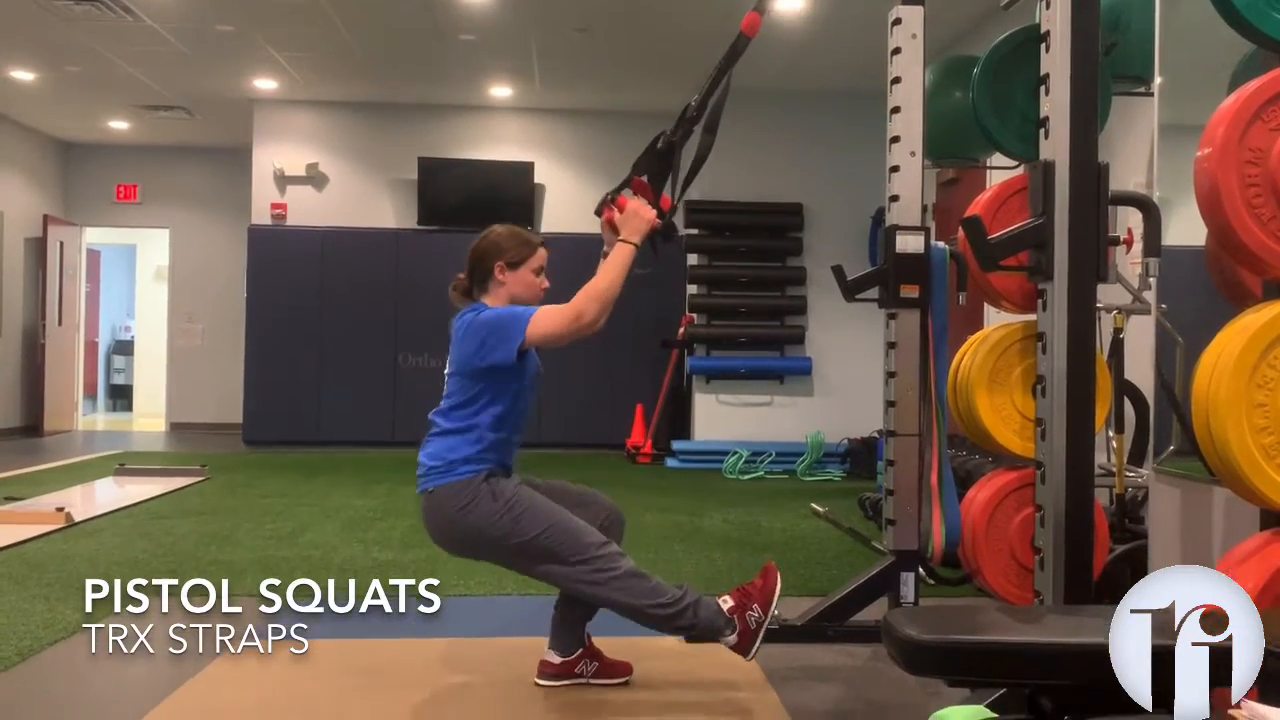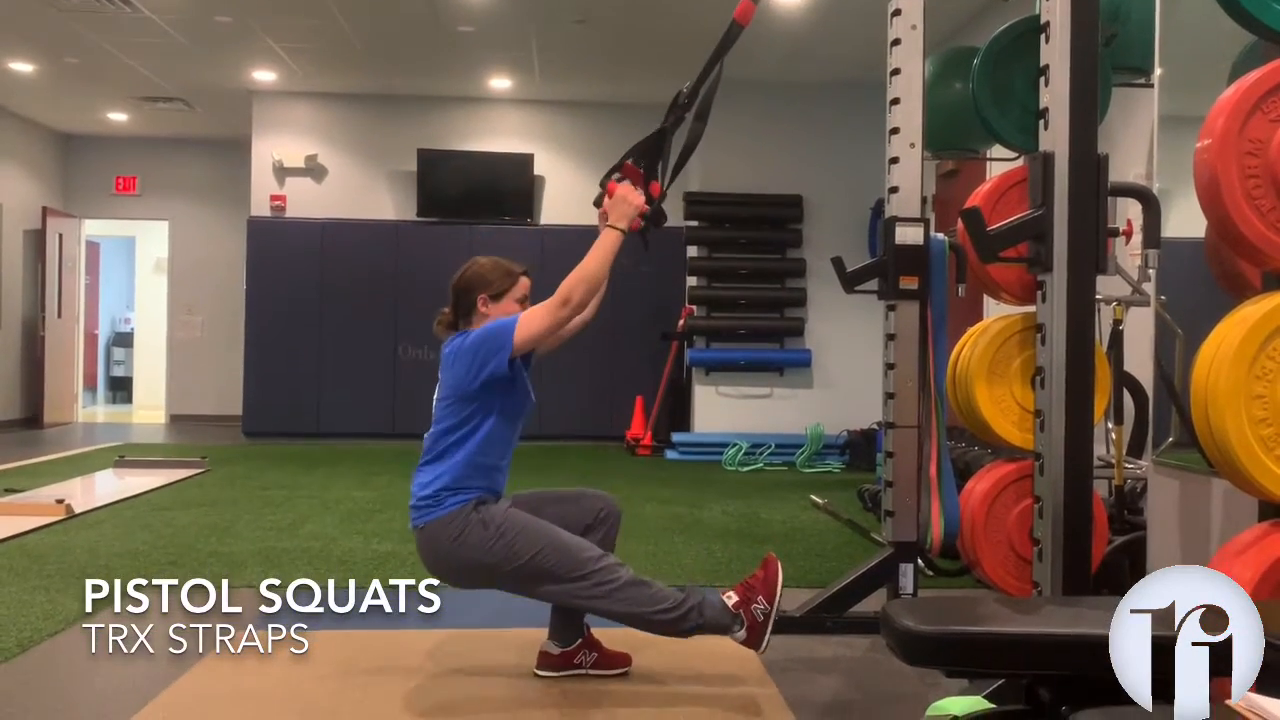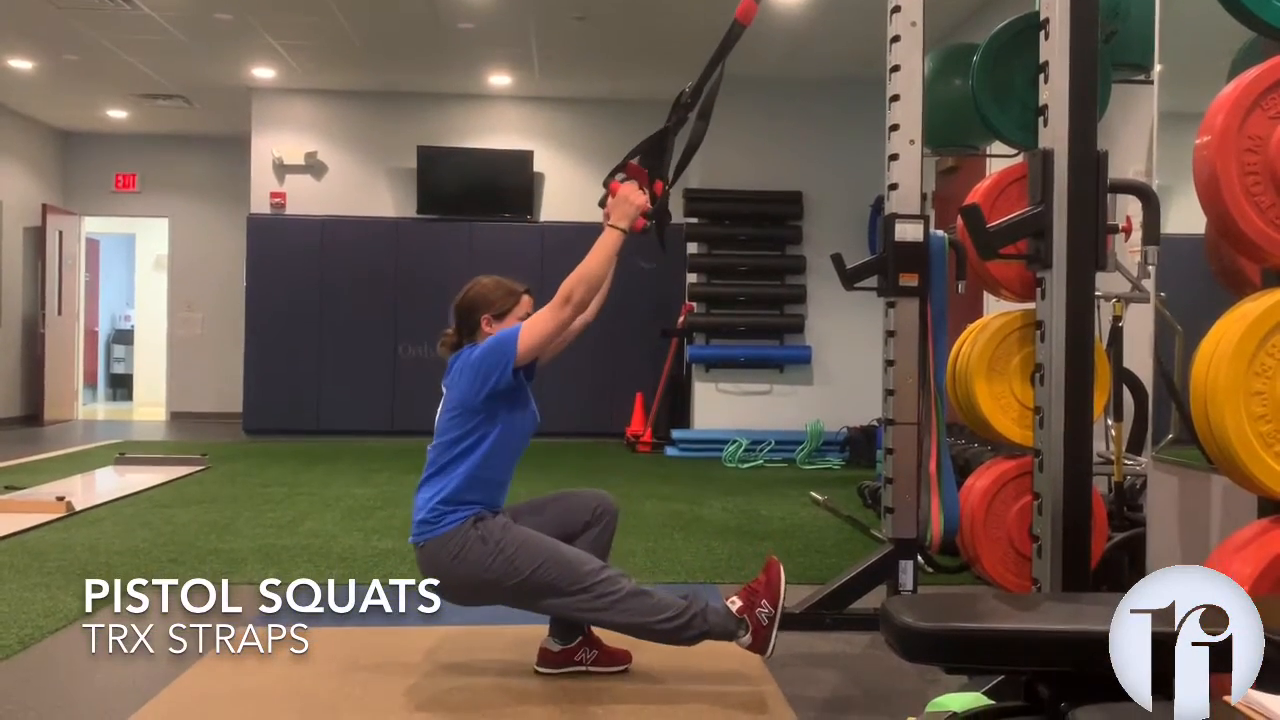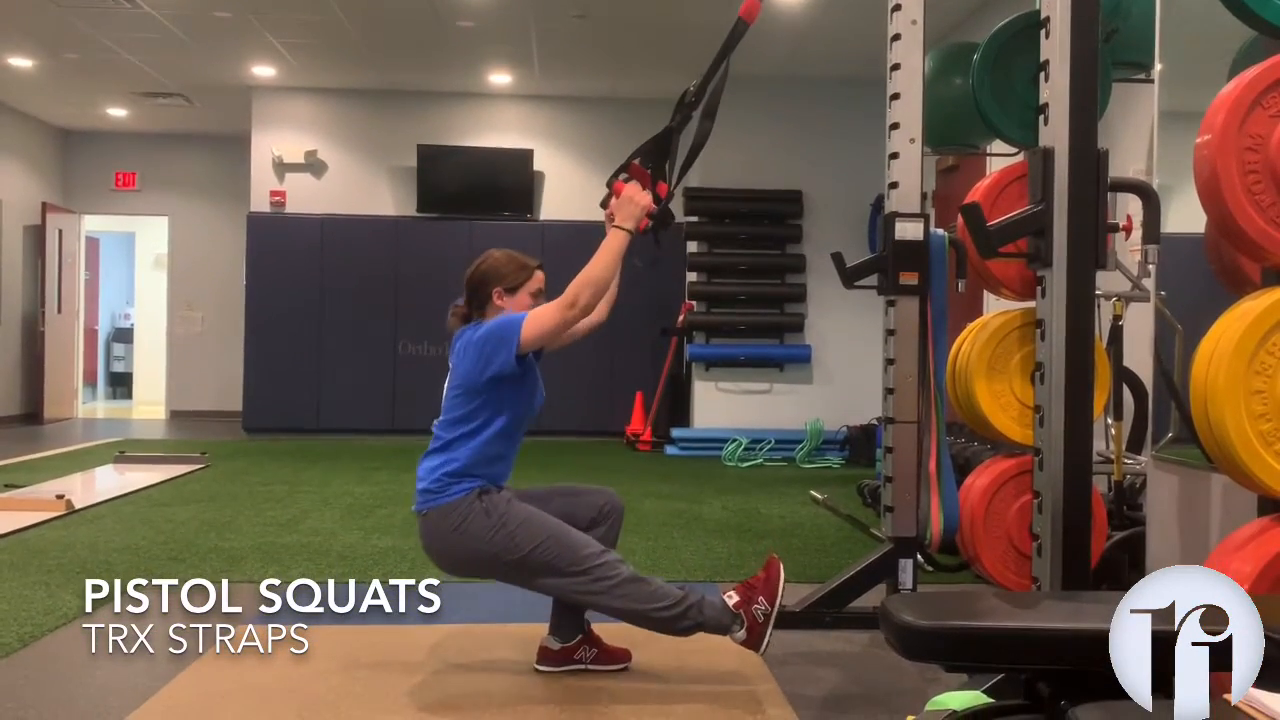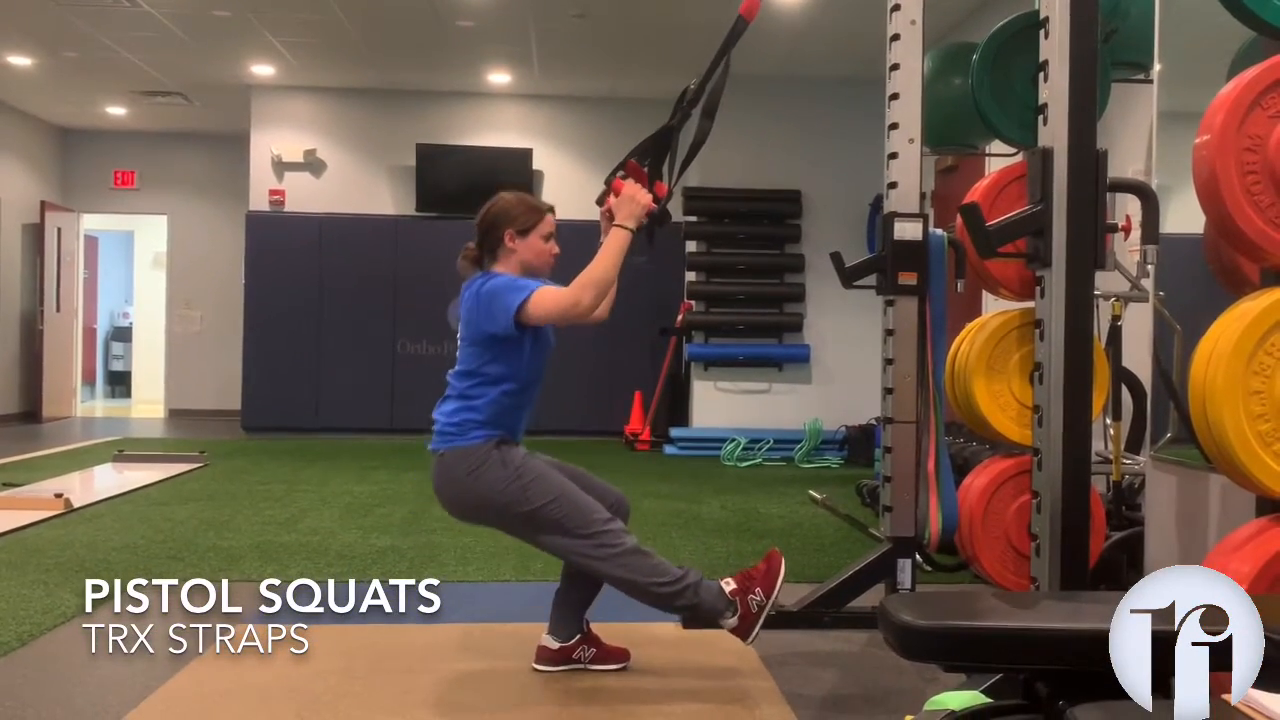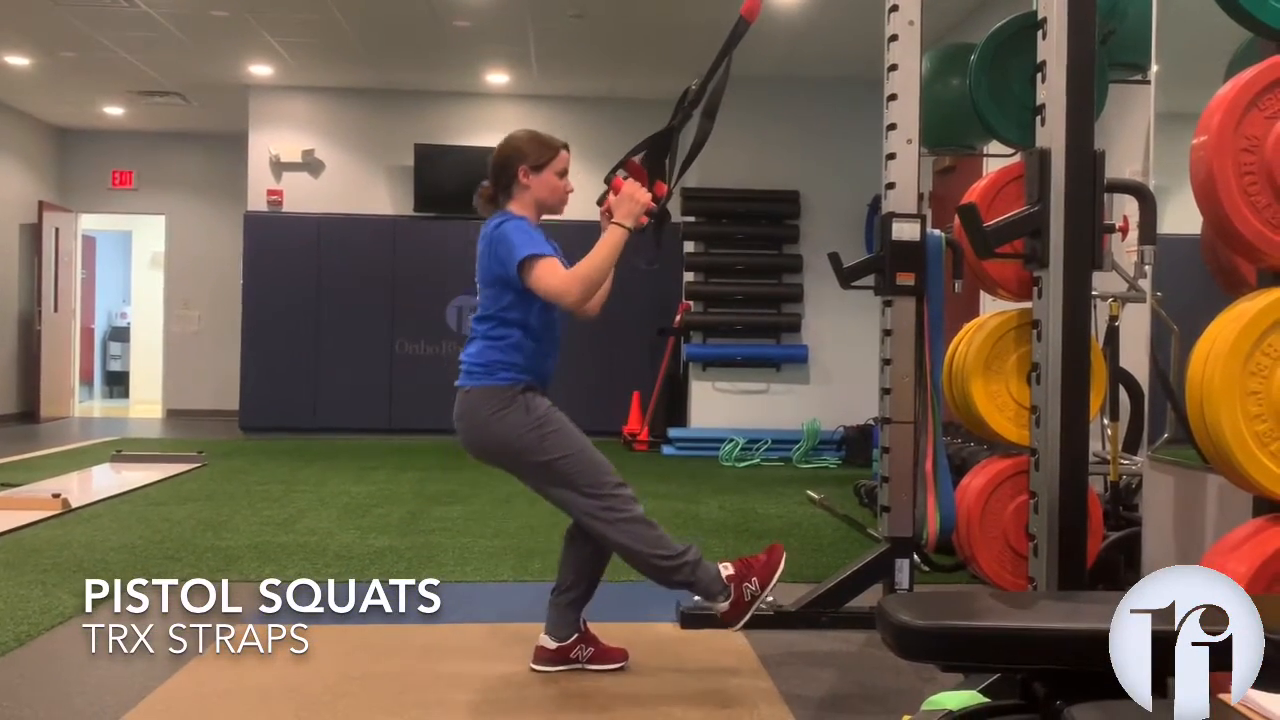
dt=0.3s
person 1, frame 1
left shoulder: (498, 326)
right shoulder: (484, 324)
left elbow: (590, 320)
right elbow: (583, 315)
left wrist: (612, 247)
right wrist: (631, 239)
left hip: (476, 486)
right hip: (460, 497)
left knee: (602, 519)
right knee: (595, 556)
left ankle: (565, 654)
right ankle: (724, 620)
person 1, frame 2
left shoulder: (493, 354)
right shoulder: (472, 350)
left elbow: (581, 313)
right elbow: (566, 303)
left wrist: (608, 231)
right wrist: (617, 226)
left hip: (471, 512)
right hip: (455, 527)
left knee: (598, 512)
right knee: (594, 571)
left ankle: (565, 646)
right ankle: (728, 616)
person 1, frame 3
left shoulder: (496, 371)
right shoulder: (479, 365)
left elbow: (582, 313)
right elbow: (567, 302)
left wrist: (615, 230)
right wrist: (617, 225)
left hip: (471, 528)
right hip: (456, 547)
left knee: (596, 511)
right knee: (598, 585)
left ankle: (566, 644)
right ankle: (735, 621)
person 1, frame 4
left shoulder: (504, 348)
right shoulder: (485, 341)
left elbow: (594, 313)
right elbow: (576, 304)
left wrist: (616, 231)
right wrist: (624, 227)
left hip: (473, 504)
right hip: (457, 518)
left knee: (601, 509)
right knee: (592, 566)
left ankle: (565, 641)
right ankle: (730, 616)
person 1, frame 5
left shoulder: (503, 289)
right shoulder: (496, 290)
left elbow: (597, 309)
right elbow: (580, 304)
left wrist: (611, 233)
right wrist: (625, 225)
left hip: (485, 453)
right hip: (475, 463)
left knee: (608, 509)
right knee: (597, 531)
left ankle: (563, 639)
right ankle: (725, 602)
person 1, frame 6
left shoulder: (521, 235)
right shoulder: (509, 232)
left elbow: (590, 304)
right elbow: (572, 293)
left wrist: (613, 229)
right wrist: (623, 224)
left hip: (505, 402)
right hip: (500, 404)
left knee: (597, 505)
right knee: (608, 500)
left ankle: (562, 637)
right ankle: (720, 587)
